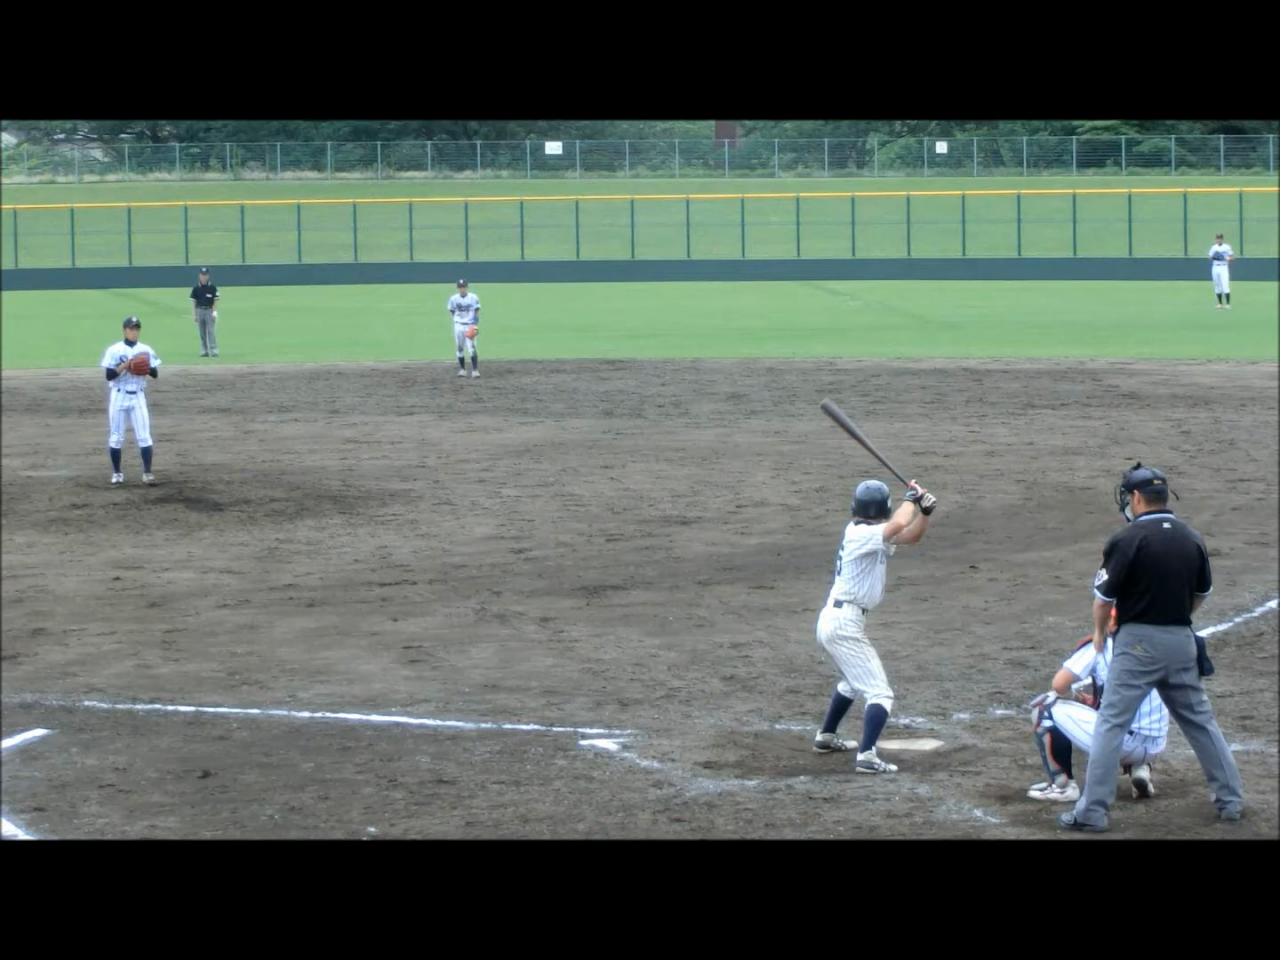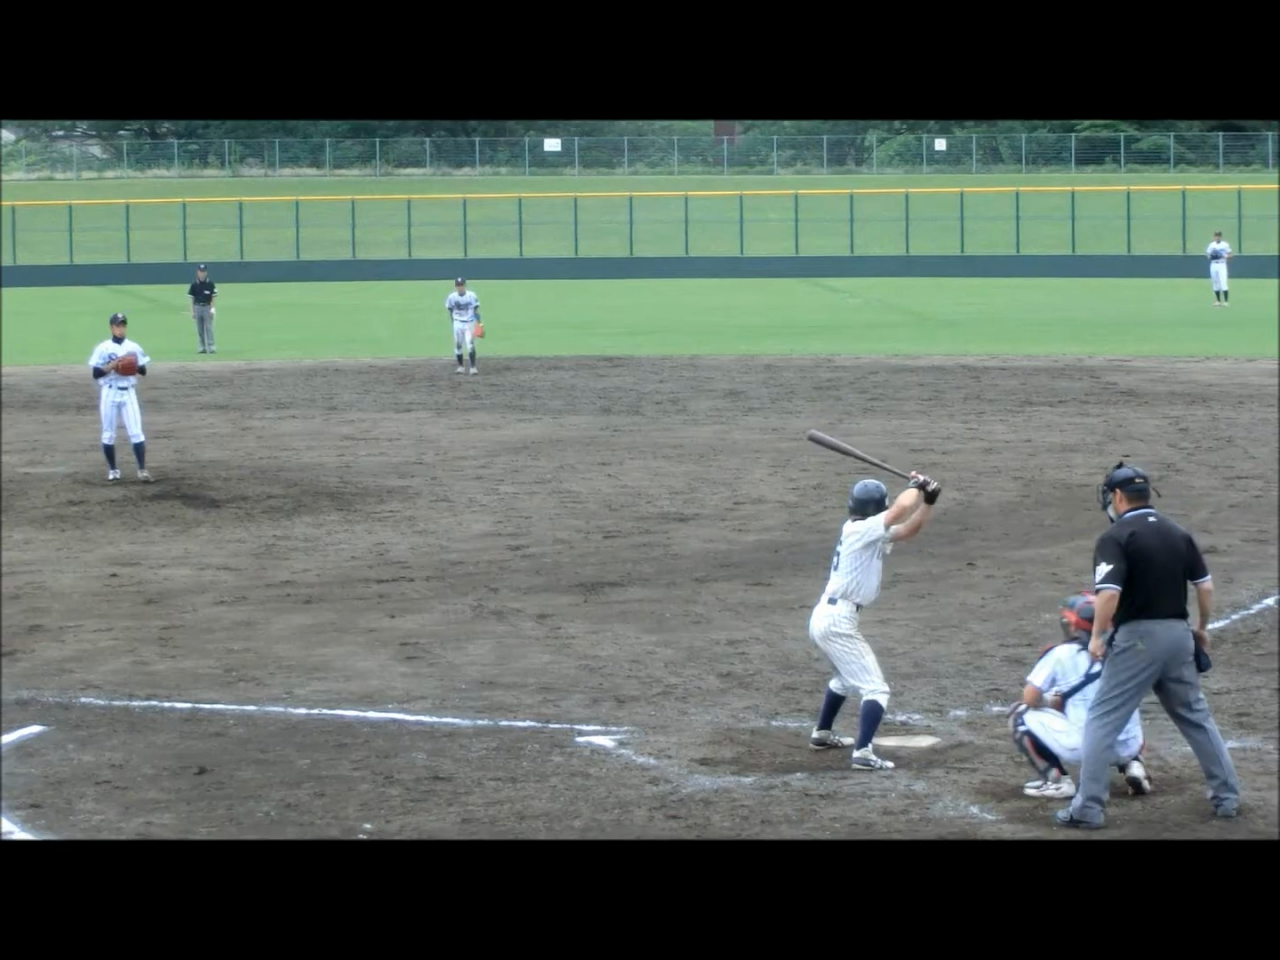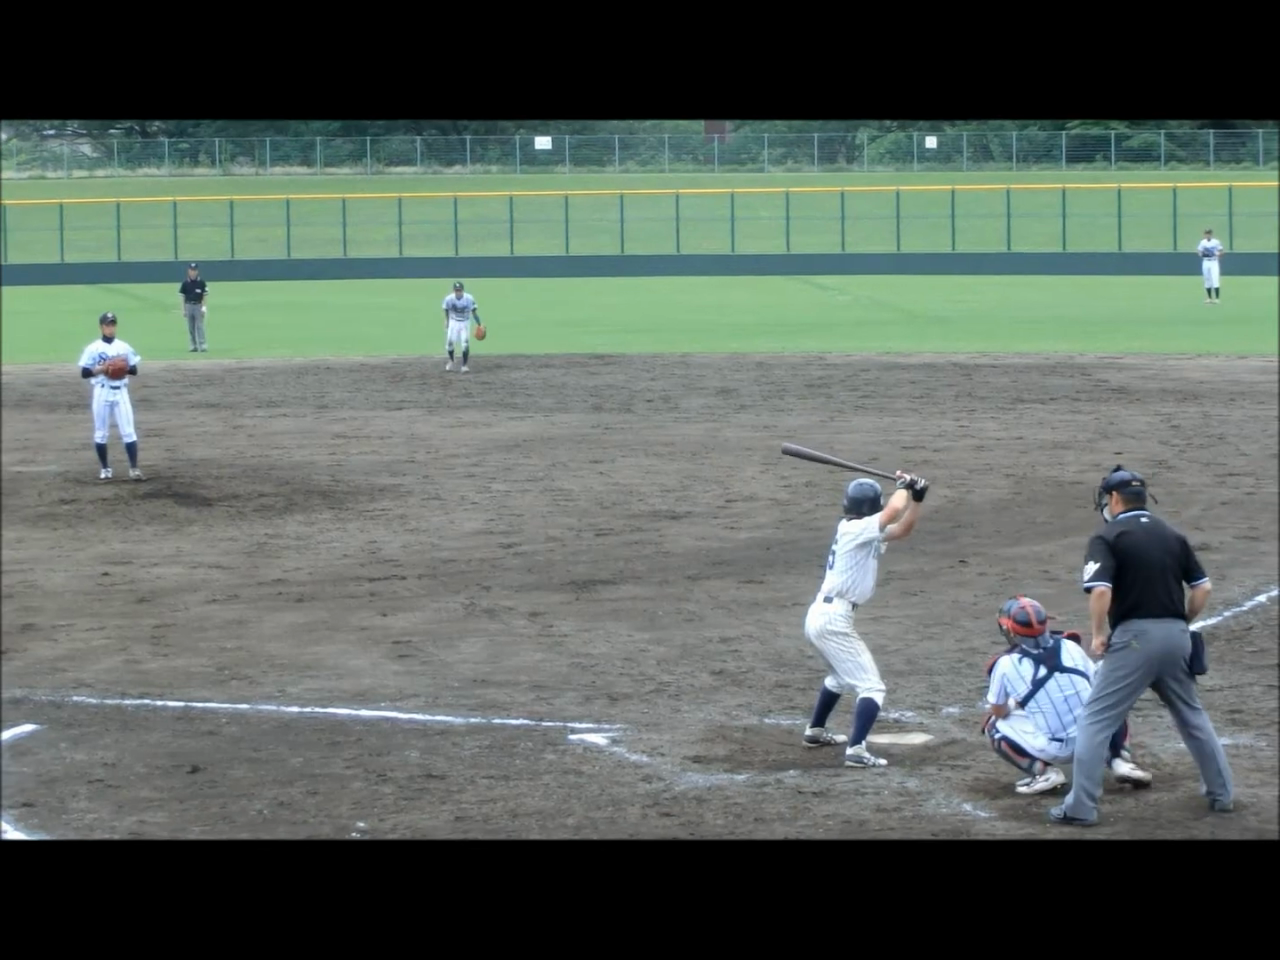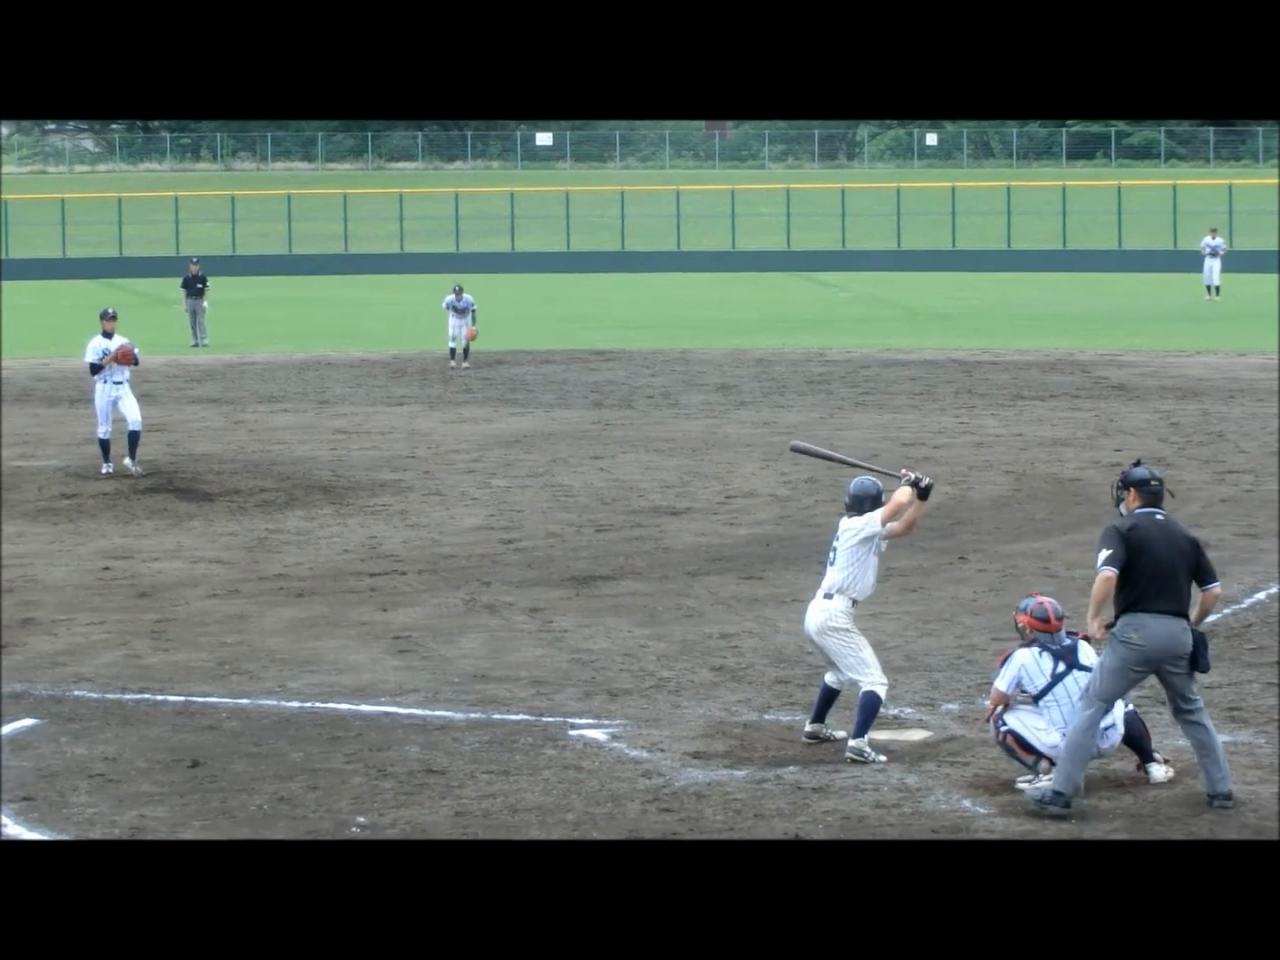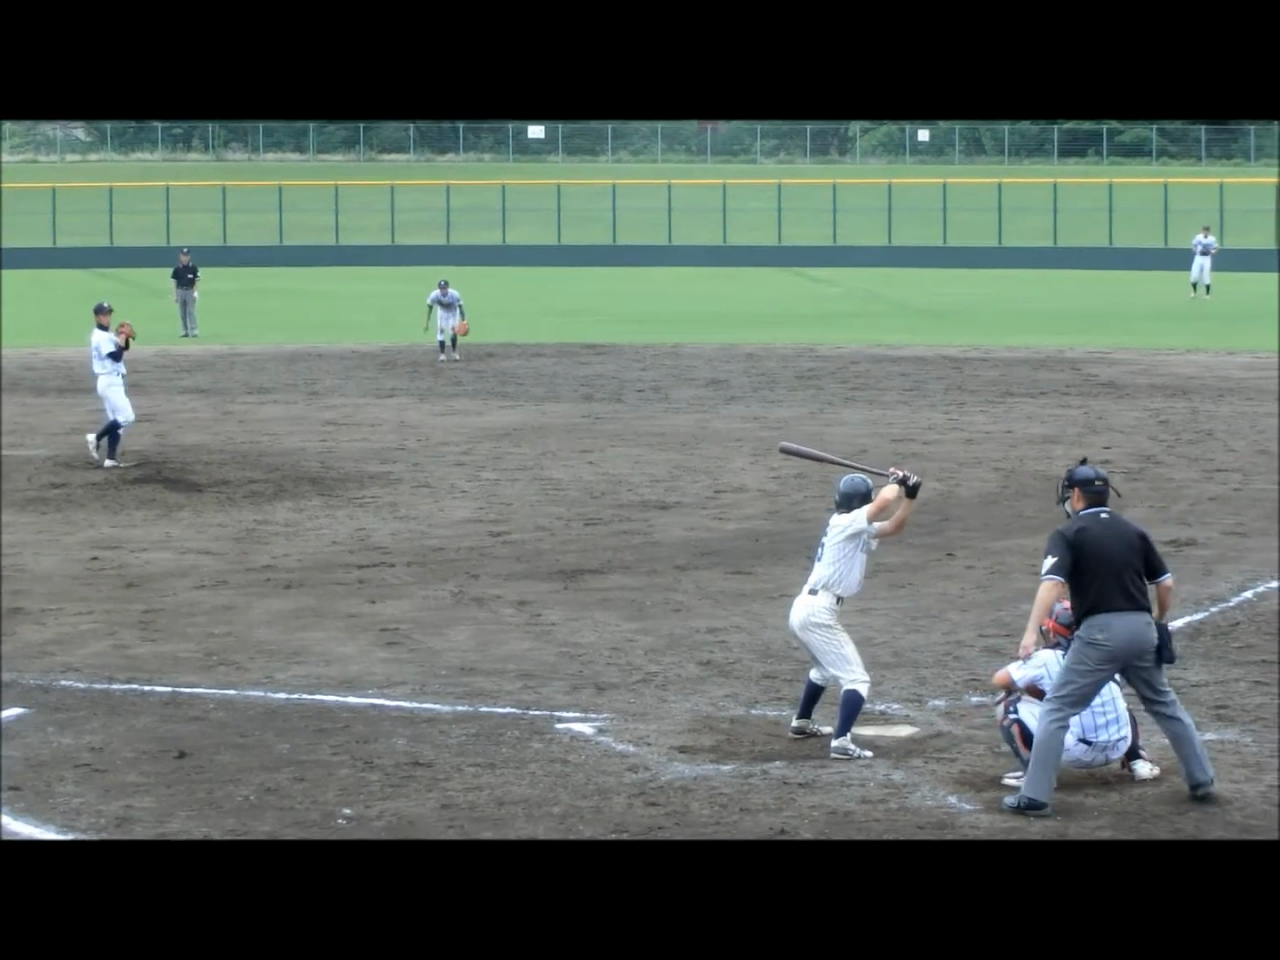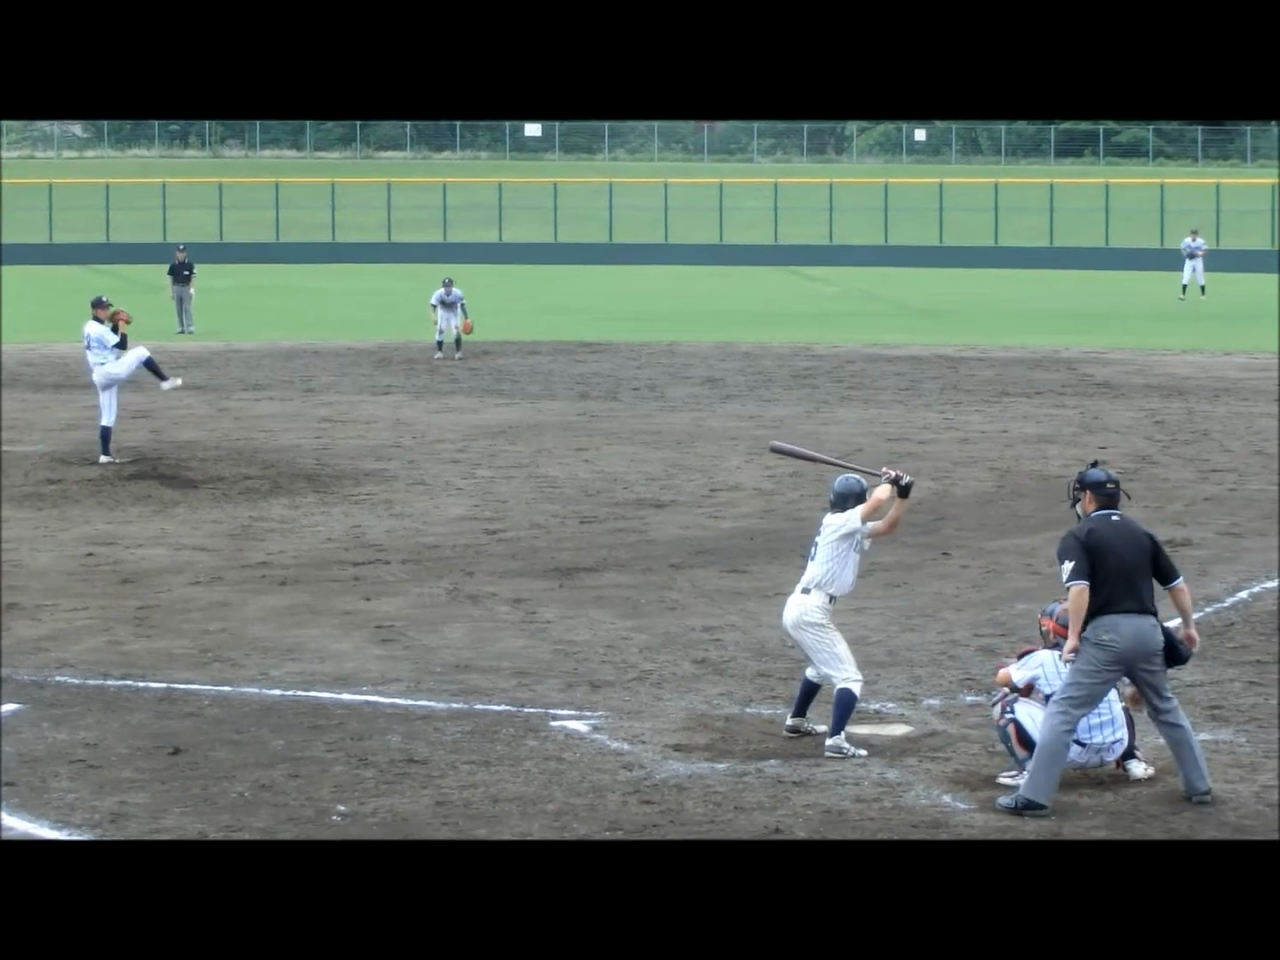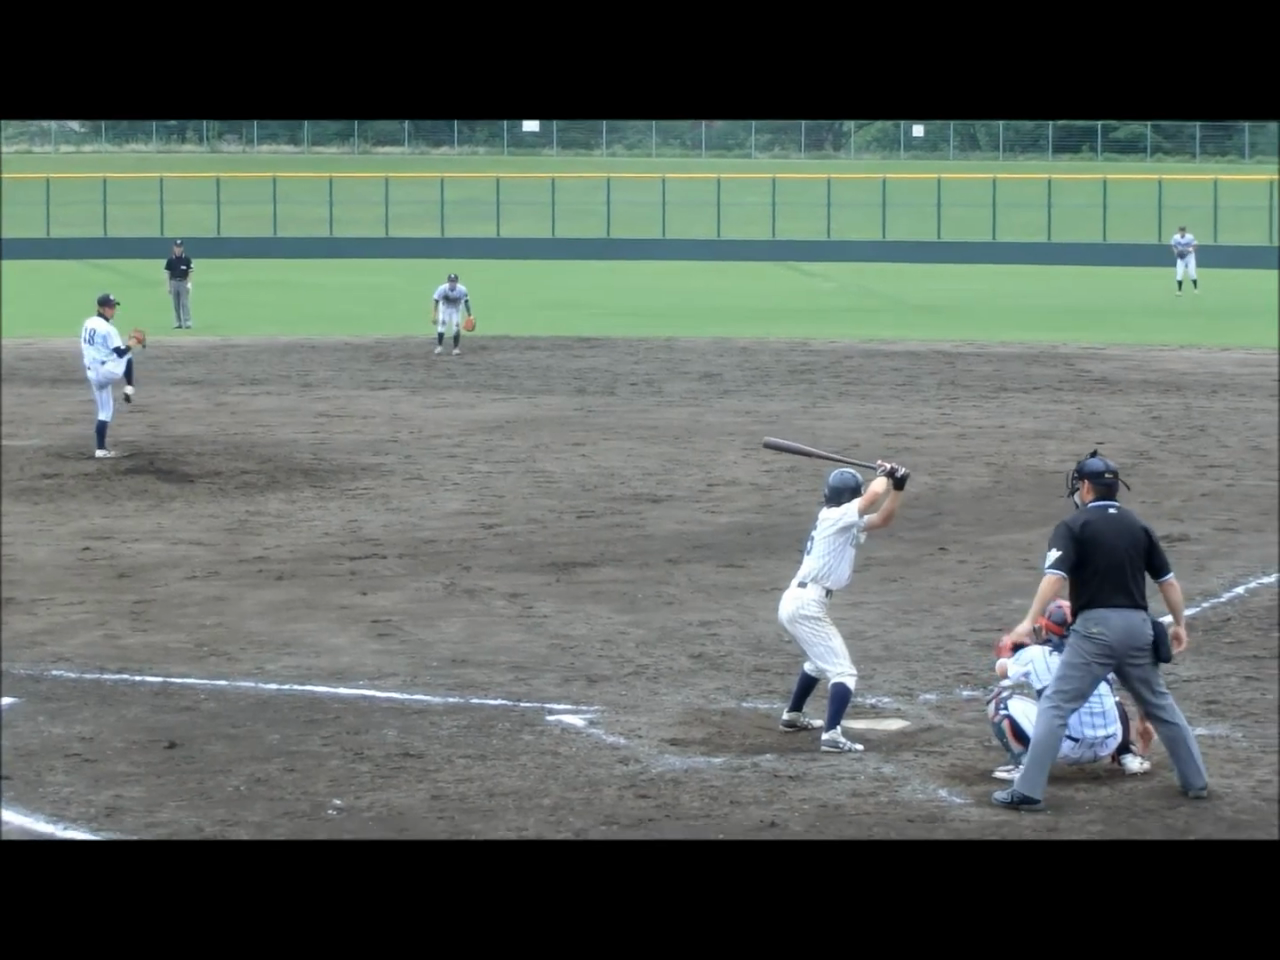
dt=0.4s
person 1, frame 1
left shoulder: (1126, 540)
right shoulder: (1192, 539)
left elbow: (1104, 599)
right elbow: (1200, 597)
left wrist: (1099, 635)
left hip: (1138, 642)
right hip: (1182, 641)
left knee: (1111, 724)
right knee: (1200, 721)
left ankle: (1092, 812)
right ankle: (1230, 800)
person 1, frame 2
left shoulder: (1114, 537)
right shoulder: (1178, 533)
left elbow: (1109, 592)
right elbow: (1205, 585)
left wrist: (1098, 636)
right wrist: (1201, 627)
left hip: (1138, 638)
right hip: (1179, 635)
left knee: (1103, 721)
right knee: (1197, 719)
left ankle: (1087, 809)
right ankle: (1227, 797)
person 1, frame 3
left shoulder: (1108, 537)
right shoulder: (1173, 535)
left elbow: (1100, 590)
right elbow: (1202, 588)
left wrist: (1098, 634)
left hip: (1134, 638)
right hip: (1176, 637)
left knee: (1096, 721)
right knee: (1192, 718)
left ankle: (1080, 807)
right ankle: (1222, 793)
person 1, frame 4
left shoulder: (1121, 530)
right shoulder: (1185, 536)
left elbow: (1107, 576)
right elbow: (1213, 590)
left wrist: (1094, 618)
right wrist: (1194, 623)
left hip: (1135, 632)
right hip: (1176, 633)
left knee: (1091, 708)
right knee: (1192, 712)
left ankle: (1060, 792)
right ankle: (1221, 789)
person 1, frame 5
left shoulder: (1067, 534)
right shoulder: (1134, 531)
left elbow: (1051, 584)
right elbow: (1165, 583)
left wrist: (1032, 631)
right wrist: (1158, 621)
left hip: (1099, 633)
right hip: (1141, 629)
left knee: (1056, 709)
right knee: (1164, 704)
left ankle: (1034, 796)
right ankle: (1202, 780)
person 1, frame 6
left shoulder: (1078, 536)
right shoulder: (1143, 534)
left elbow: (1078, 590)
right elbow: (1177, 586)
left wrist: (1073, 636)
right wrist: (1188, 626)
left hip: (1106, 634)
right hip: (1148, 632)
left knee: (1063, 711)
right knee: (1166, 710)
left ankle: (1034, 796)
right ankle: (1199, 785)
person 1, frame 7
left shoulder: (1073, 526)
right shoulder: (1139, 527)
left elbow: (1054, 577)
right elbow: (1168, 581)
left wrist: (1029, 621)
right wrist: (1179, 624)
left hip: (1095, 628)
right hip: (1137, 626)
left knee: (1055, 707)
right knee: (1160, 705)
left ankle: (1027, 791)
right ankle: (1195, 780)
person 2, frame 1
left shoulder: (866, 533)
right shoulder: (861, 535)
left elbow: (911, 536)
right elbow: (899, 524)
left wrist: (924, 511)
right wrist: (911, 498)
left hip: (834, 620)
right hip: (844, 623)
left knee: (853, 681)
right knee: (880, 692)
left ankle: (826, 736)
right ankle: (867, 756)
person 2, frame 2
left shoulder: (868, 532)
right shoulder: (861, 530)
left elbow: (908, 529)
right elbow: (901, 507)
left wrist: (928, 500)
right wrist: (916, 485)
left hip: (826, 617)
right hip: (838, 621)
left knee: (846, 678)
right knee: (875, 688)
left ankle: (822, 733)
right ankle: (863, 753)
person 2, frame 3
left shoulder: (854, 529)
right shoulder: (857, 529)
left elbow: (902, 529)
right elbow: (894, 510)
left wrist: (916, 497)
right wrist: (902, 486)
left hip: (820, 616)
right hip: (833, 620)
left knee: (841, 676)
right knee: (872, 687)
left ankle: (815, 731)
right ankle: (856, 750)
person 2, frame 4
left shoulder: (863, 529)
right shoulder: (858, 526)
left elbow: (903, 527)
right elbow: (898, 504)
left wrist: (921, 496)
right wrist: (908, 483)
left hip: (820, 612)
right hip: (833, 616)
left knee: (840, 672)
right knee: (874, 681)
left ankle: (815, 727)
right ankle: (858, 742)
person 2, frame 5
left shoulder: (858, 528)
right shoulder: (845, 523)
left elbow: (893, 526)
right elbow: (884, 501)
left wrist: (910, 495)
right wrist: (896, 481)
left hip: (806, 609)
right hip: (817, 612)
left knee: (825, 669)
right knee: (856, 678)
left ankle: (801, 722)
right ankle: (841, 742)
person 2, frame 6
left shoulder: (853, 529)
right shoulder: (840, 522)
left elbow: (887, 526)
right elbow: (877, 501)
left wrist: (902, 495)
right wrist: (888, 481)
left hip: (801, 607)
right hip: (811, 611)
left knee: (822, 667)
right knee: (849, 677)
left ankle: (796, 721)
right ankle: (836, 740)
person 2, frame 7
left shoulder: (846, 521)
right shoulder: (836, 516)
left elbow: (882, 519)
right elbow: (874, 494)
left wrist: (897, 486)
right wrist: (884, 474)
left hip: (797, 602)
right hip: (807, 605)
left knee: (820, 660)
right knee: (843, 671)
left ankle: (792, 715)
right ankle: (832, 735)
